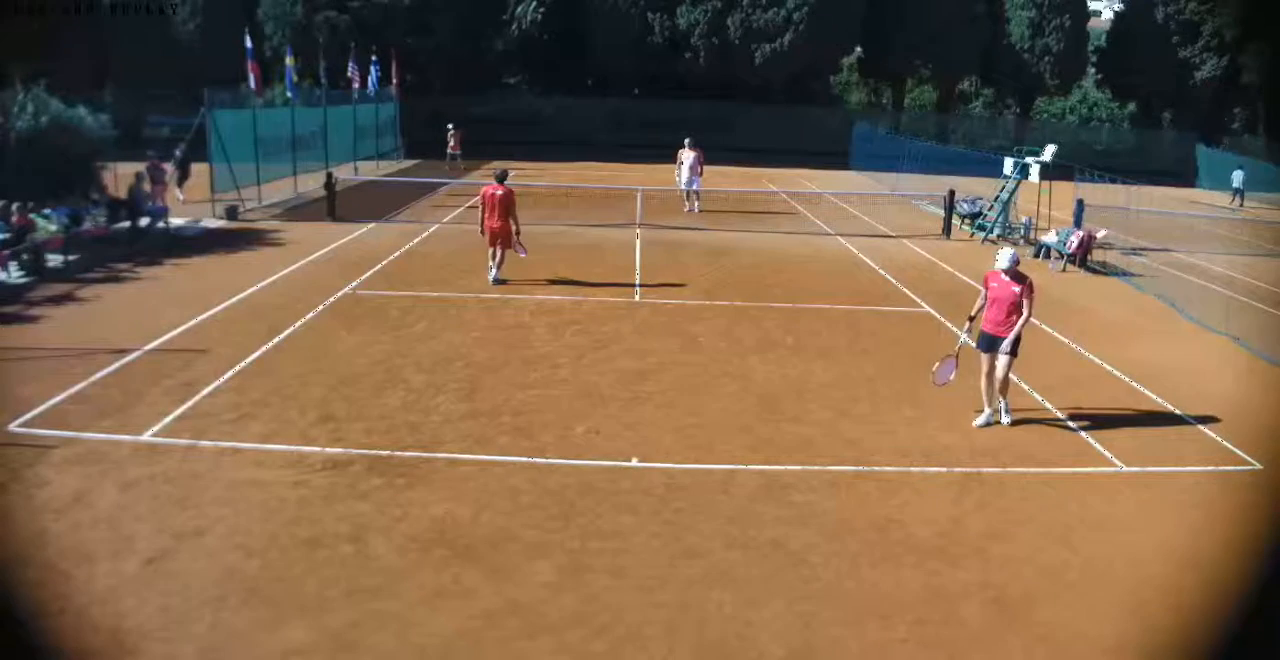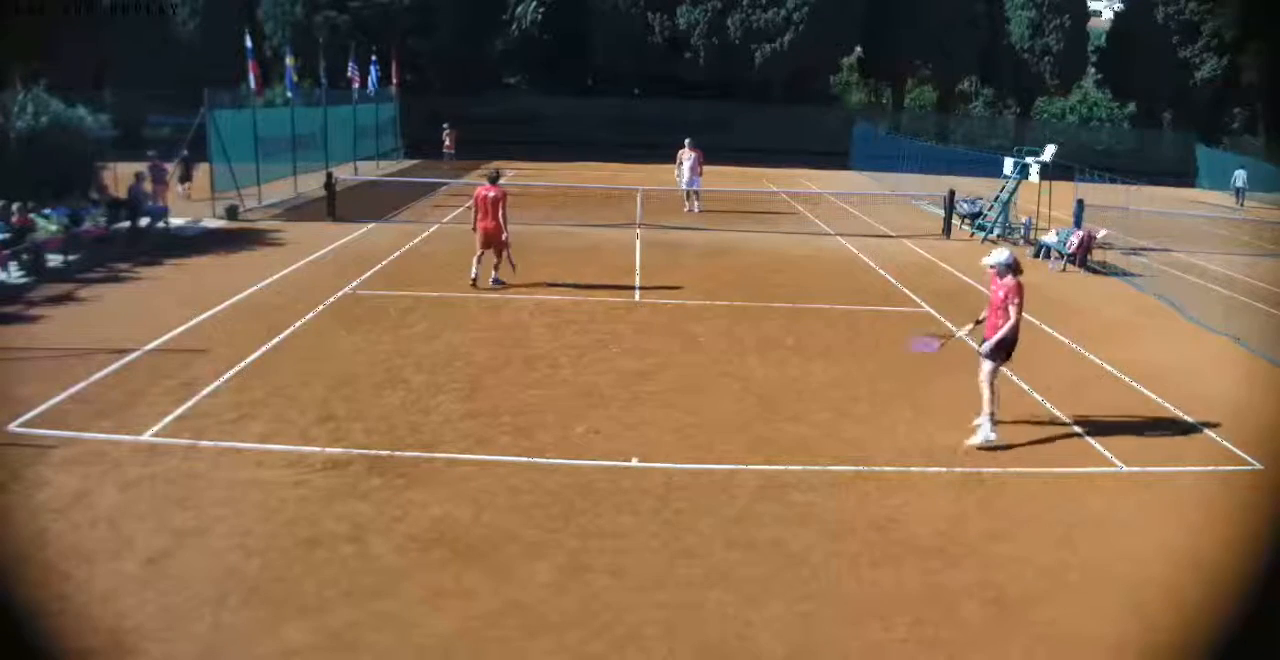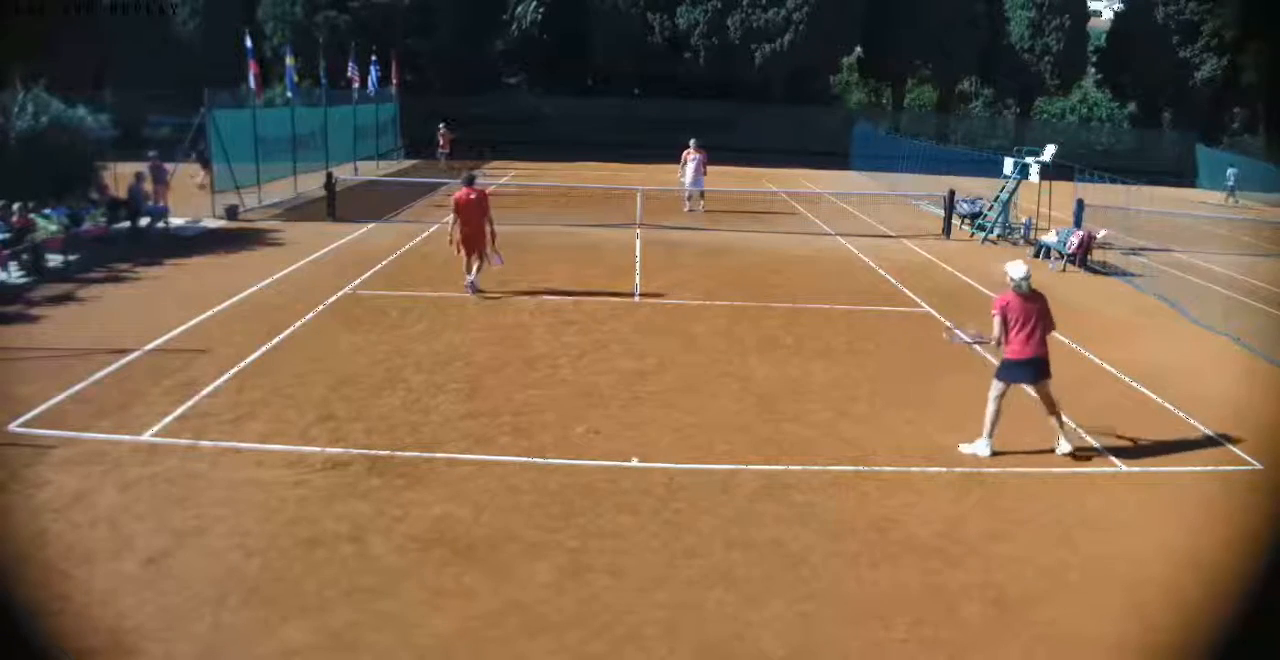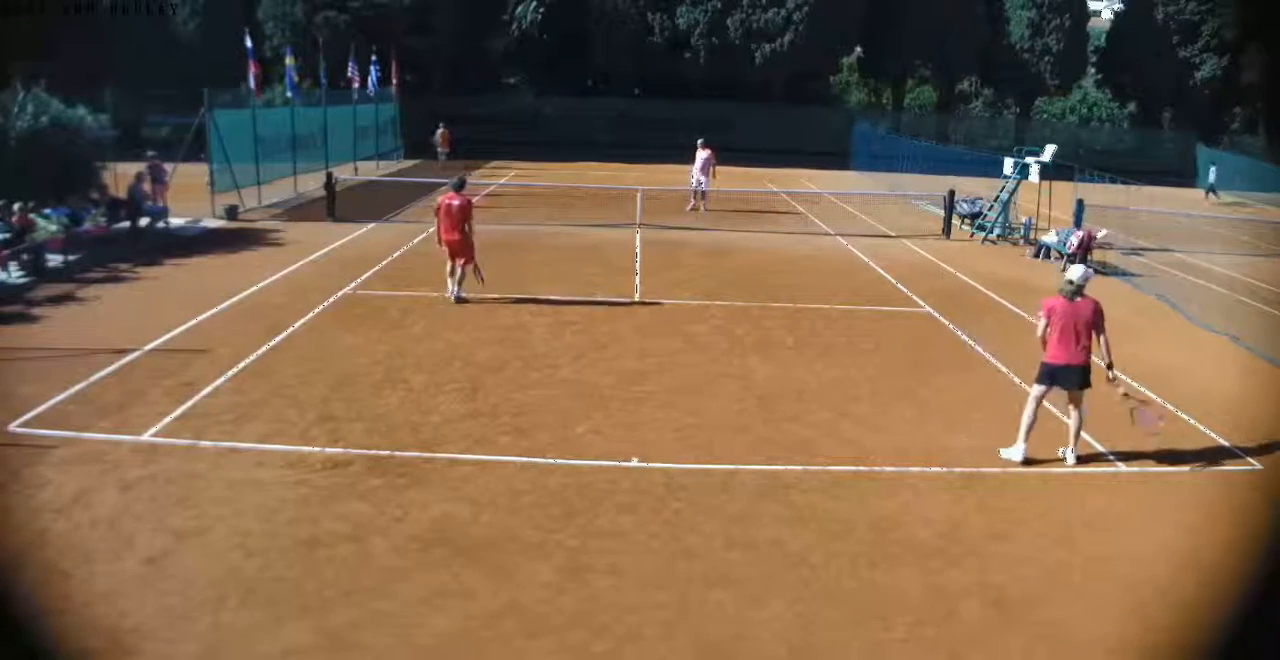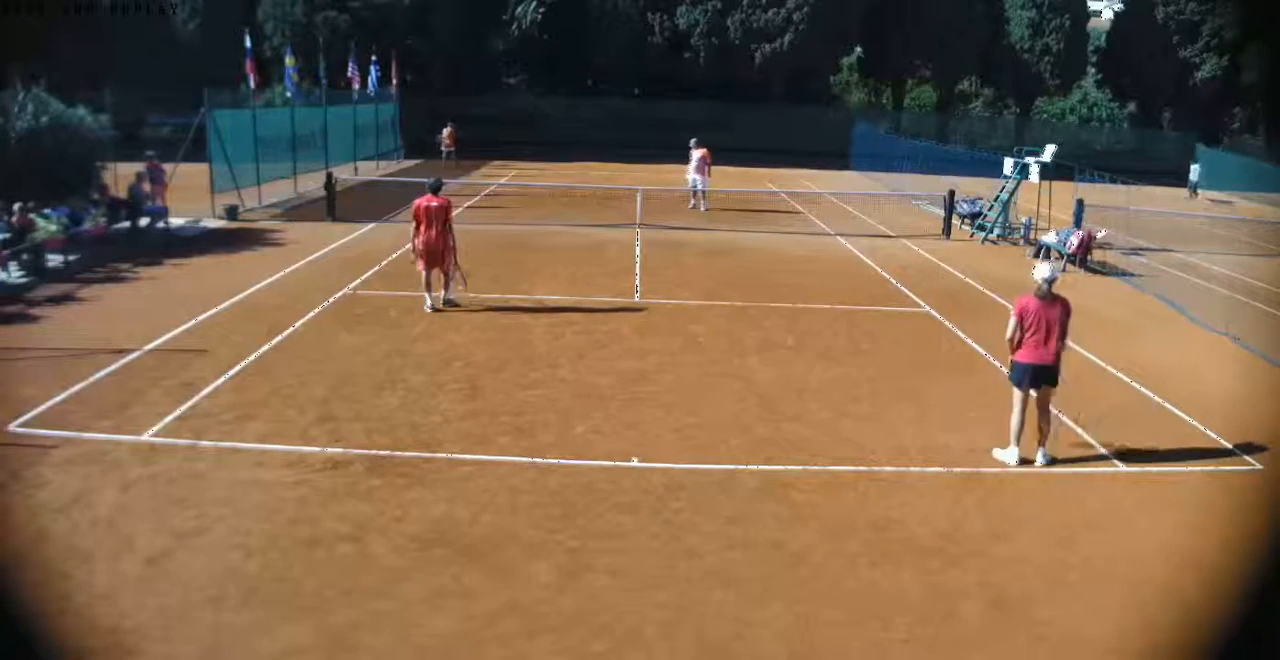
dt=0.7s
person 1, frame 1
left shoulder: (1025, 282)
right shoulder: (990, 276)
left elbow: (1026, 314)
left wrist: (1011, 337)
right wrist: (970, 319)
left hip: (1009, 336)
right hip: (988, 331)
left knee: (1001, 375)
right knee: (986, 372)
left ankle: (1003, 403)
right ankle: (988, 412)
person 1, frame 2
left shoulder: (1013, 286)
right shoulder: (996, 280)
left elbow: (1014, 320)
left wrist: (993, 341)
right wrist: (975, 323)
left hip: (1003, 340)
right hip: (990, 337)
left knee: (985, 380)
right knee: (985, 378)
left ankle: (987, 430)
right ankle: (989, 414)
person 1, frame 3
left shoulder: (1003, 300)
right shoulder: (1040, 298)
left elbow: (997, 335)
right elbow: (1050, 327)
left wrist: (996, 341)
left hip: (1015, 358)
right hip: (1039, 357)
left knee: (994, 398)
right knee: (1047, 400)
left ankle: (984, 444)
right ankle: (1063, 442)
person 1, frame 4
left shoulder: (1051, 302)
right shoulder: (1093, 306)
left elbow: (1040, 334)
right elbow: (1102, 338)
right wrist: (1109, 366)
left hip: (1053, 361)
right hip: (1079, 364)
left knee: (1033, 402)
right knee: (1075, 408)
left ankle: (1019, 448)
right ankle: (1071, 452)
person 1, frame 5
left shoulder: (1023, 302)
right shoulder: (1064, 305)
left elbow: (1010, 336)
right elbow: (1063, 339)
left wrist: (1013, 353)
left hip: (1025, 361)
right hip: (1050, 363)
left knee: (1019, 407)
right knee: (1044, 408)
left ankle: (1013, 451)
right ankle: (1041, 452)
